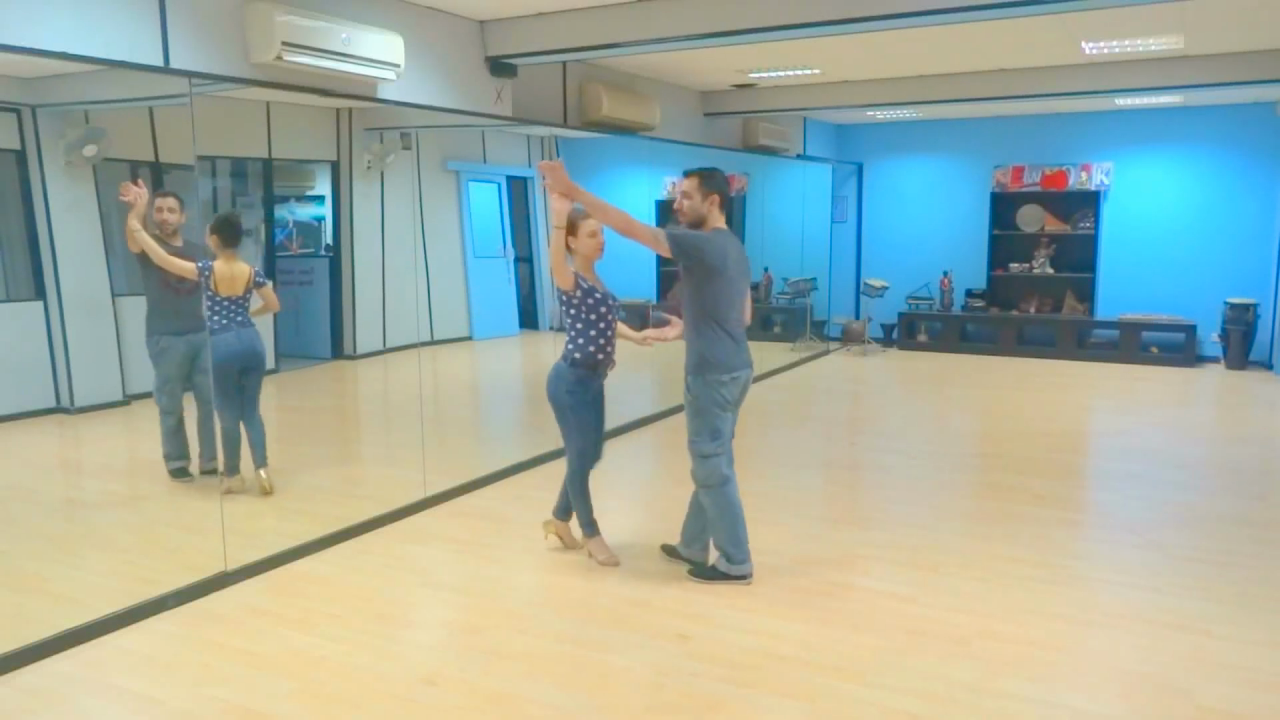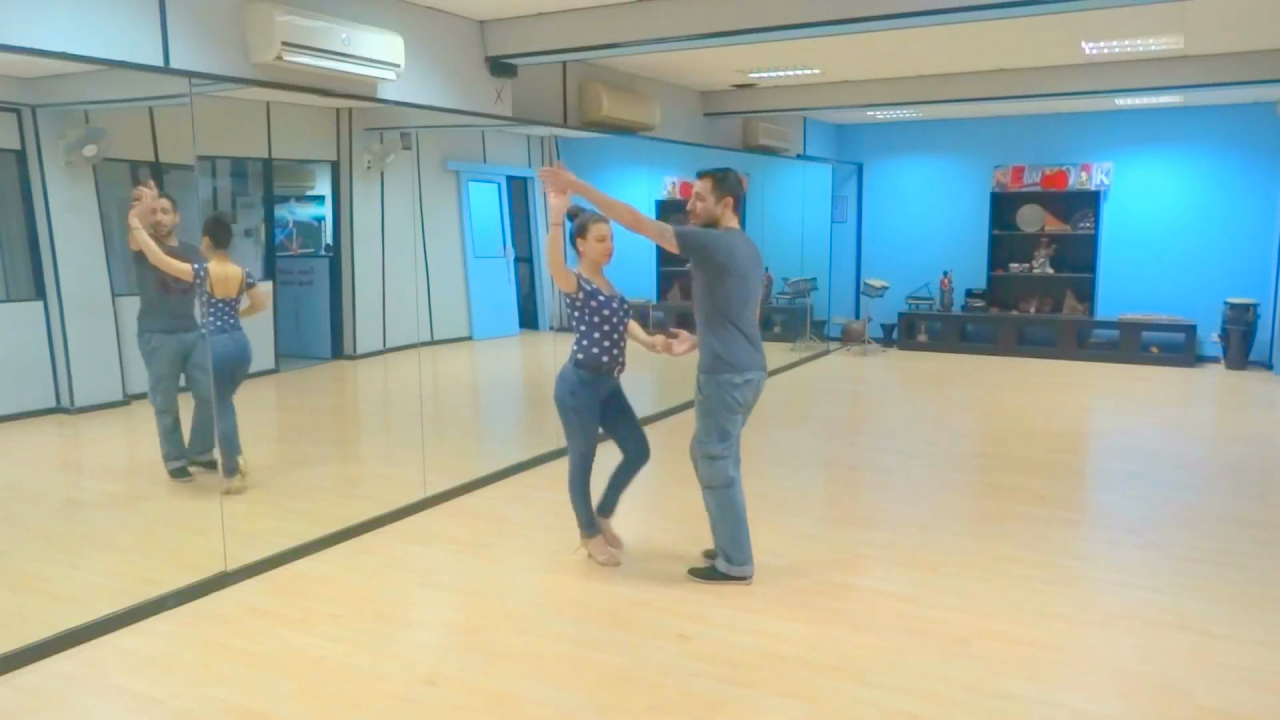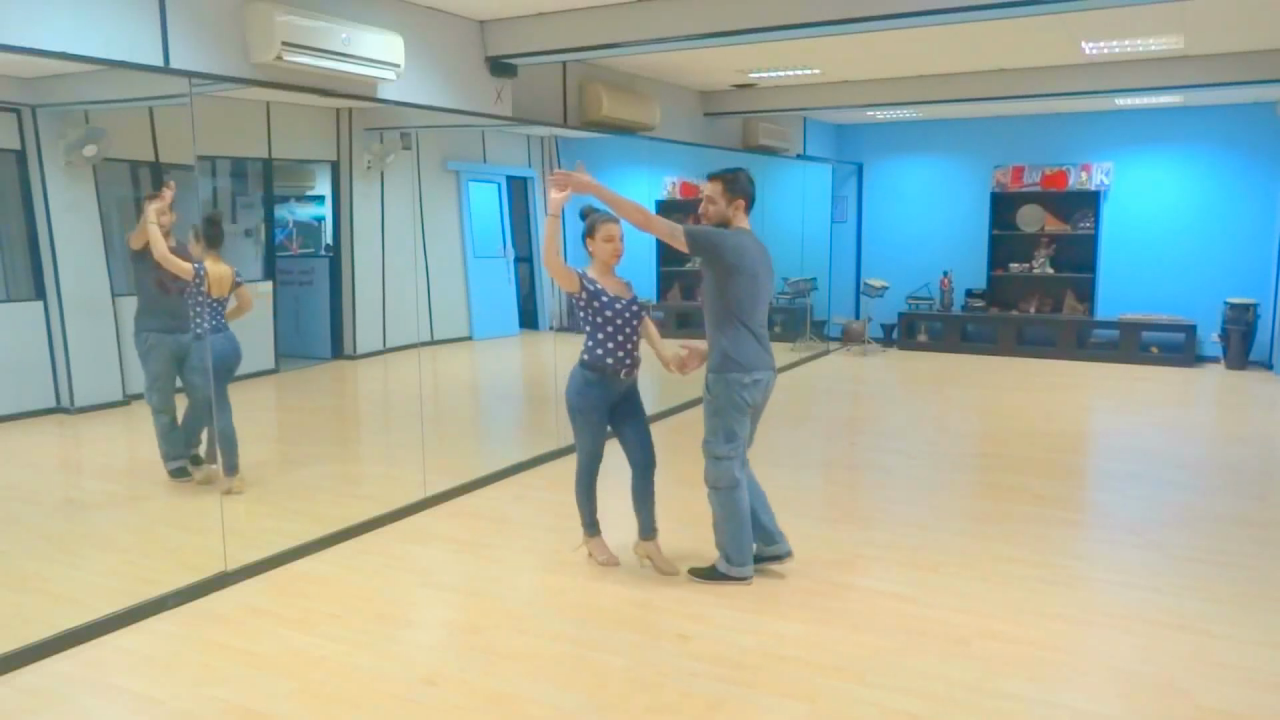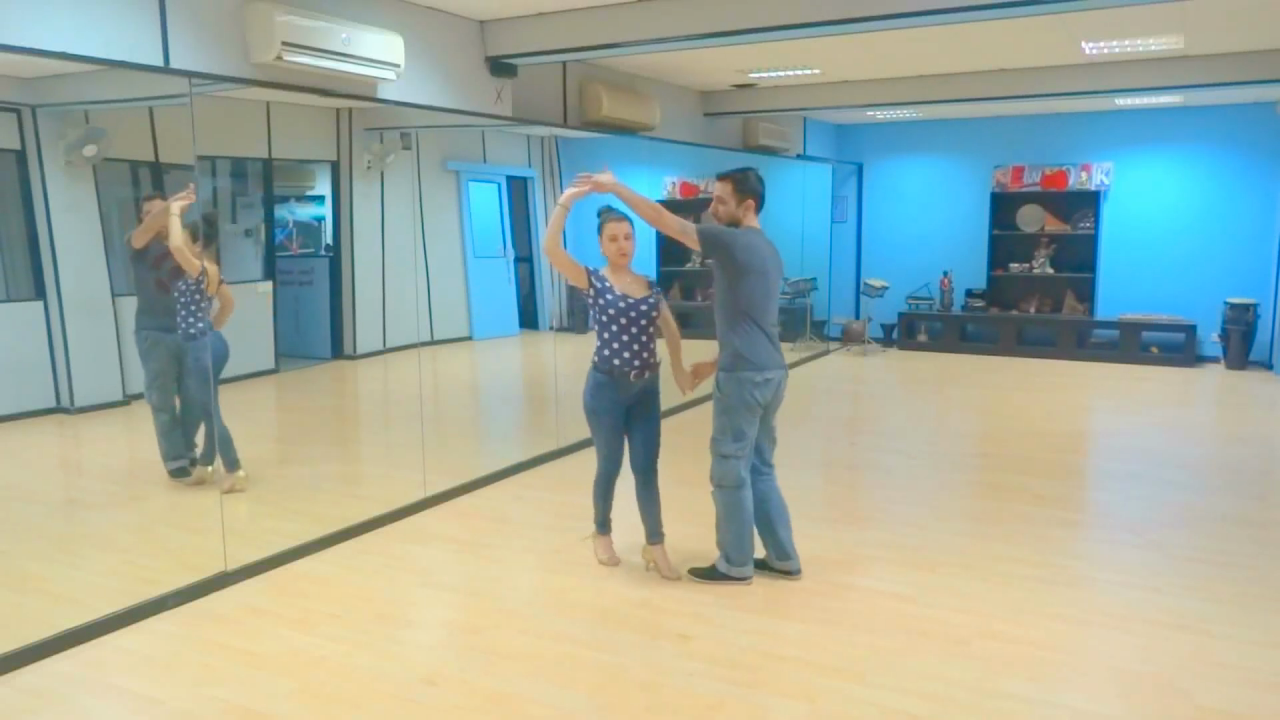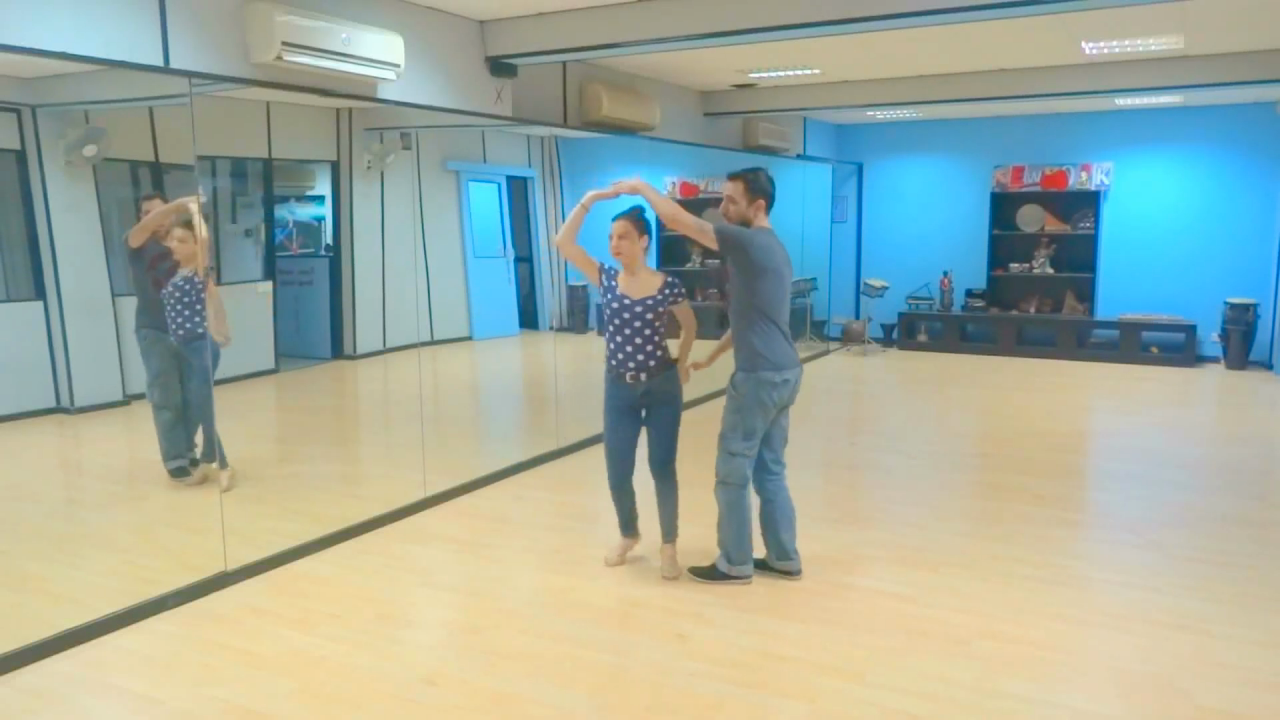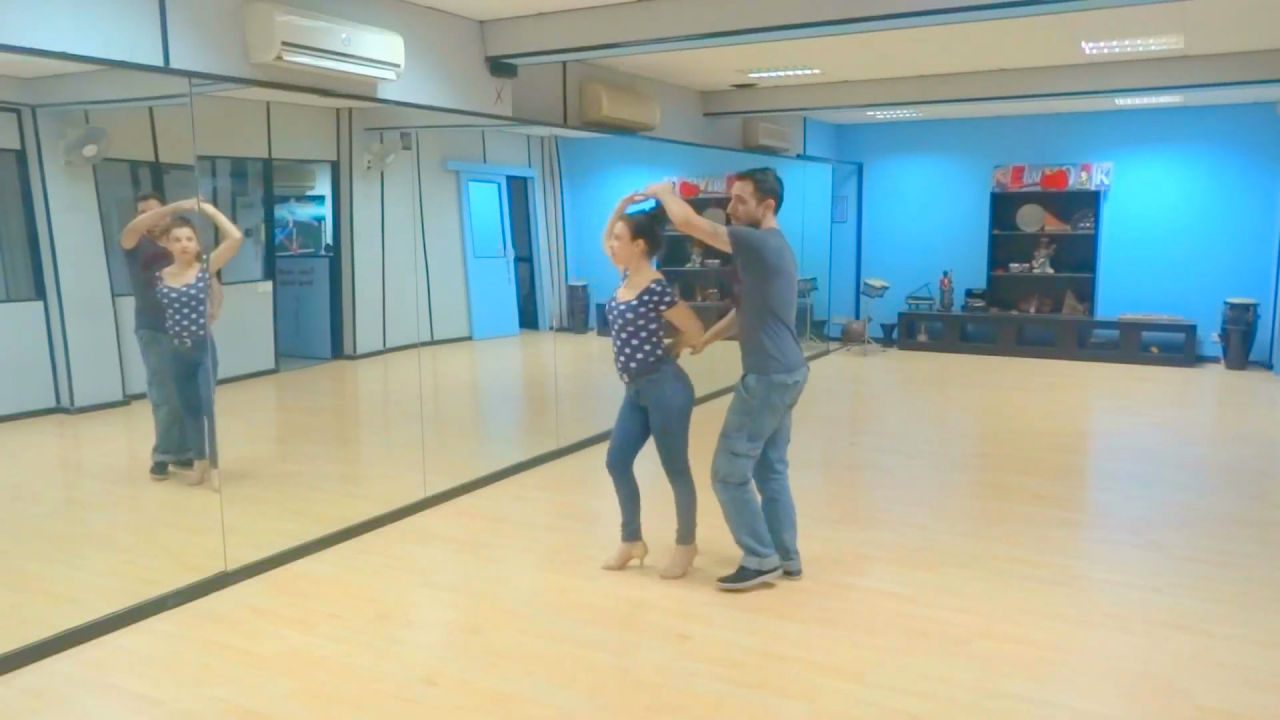
dt=0.2s
person 1, frame 1
left shoulder: (701, 245)
right shoulder: (733, 249)
left elbow: (629, 228)
left wrist: (573, 191)
right wrist: (687, 329)
left hip: (712, 375)
right hip: (733, 369)
left knee: (714, 471)
right knee: (709, 466)
left ankle: (736, 563)
right ankle: (692, 546)
person 1, frame 2
left shoulder: (713, 244)
right shoulder: (748, 250)
left elbow: (637, 223)
left wrist: (576, 187)
right wrist: (698, 341)
left hip: (725, 376)
right hip: (748, 371)
left knee: (719, 471)
right knee: (709, 458)
left ankle: (736, 564)
right ankle: (729, 548)
person 1, frame 3
left shoulder: (721, 243)
right shoulder: (757, 251)
left elbow: (648, 222)
left wrist: (591, 187)
right wrist: (706, 354)
left hip: (733, 377)
right hip: (758, 372)
left knee: (724, 472)
right knee: (733, 464)
left ankle: (735, 564)
right ankle: (771, 543)
person 1, frame 4
left shoulder: (733, 243)
right shoulder: (767, 251)
left elbow: (661, 220)
left wrist: (614, 186)
right wrist: (718, 362)
left hip: (744, 376)
right hip: (770, 373)
left knee: (730, 473)
right knee: (758, 468)
left ankle: (735, 565)
right ankle: (783, 557)
person 1, frame 5
left shoulder: (748, 243)
right shoulder: (771, 248)
left elbow: (678, 220)
left wrist: (642, 187)
right wrist: (711, 355)
left hip: (760, 377)
right hip: (784, 372)
left knee: (733, 473)
right knee: (769, 469)
left ankle: (734, 564)
right ankle: (783, 556)
person 1, frame 6
left shoulder: (758, 243)
right shoulder: (772, 247)
left elbow: (689, 223)
left wrist: (662, 191)
right wrist: (702, 340)
left hip: (768, 378)
right hip: (786, 373)
left knee: (730, 471)
right knee: (771, 469)
left ankle: (760, 559)
right ankle: (785, 556)
person 2, frame 1
left shoulder: (594, 280)
right shoulder: (570, 281)
right elbow: (555, 262)
left wrist: (635, 336)
right wrist: (559, 219)
left hip: (591, 380)
right hip: (571, 381)
left knee: (588, 455)
right knee: (582, 458)
left ankle: (559, 519)
right ankle: (590, 535)
person 2, frame 2
left shoulder: (606, 284)
right shoulder: (575, 285)
left elbow: (622, 321)
right elbow: (555, 263)
left wrist: (648, 340)
right wrist: (557, 216)
left hip: (608, 384)
right hip: (580, 384)
left knee: (638, 452)
right knee: (582, 460)
left ankle: (602, 516)
right ankle: (590, 535)
person 2, frame 3
left shoulder: (626, 286)
right shoulder: (582, 284)
left elbow: (641, 322)
right elbow: (551, 262)
left wrist: (662, 351)
right wrist: (554, 211)
left hip: (625, 387)
right hip: (591, 385)
left knee: (644, 462)
right knee: (590, 463)
left ankle: (647, 542)
right ankle: (592, 536)
person 2, frame 4
left shoulder: (649, 285)
right shoulder: (593, 281)
left elbow: (667, 325)
right elbow: (551, 250)
left wrist: (677, 366)
right wrist: (564, 203)
left hip: (645, 388)
right hip: (606, 387)
left knee: (646, 469)
right knee: (609, 466)
left ankle: (654, 546)
right ankle: (601, 534)
person 2, frame 5
left shoulder: (668, 285)
right shoulder: (606, 278)
left elbow: (689, 324)
right elbow: (563, 242)
left wrist: (681, 361)
right wrist: (589, 201)
left hip: (662, 387)
right hip: (620, 388)
left knee: (663, 467)
right knee: (619, 471)
left ankle: (668, 545)
right ankle: (628, 534)
person 2, frame 6
left shoulder: (657, 288)
right shoulder: (627, 277)
left elbow: (694, 331)
right elbow: (605, 242)
left wrist: (669, 354)
right wrist: (624, 204)
left hip: (663, 387)
right hip: (637, 389)
left knee: (675, 469)
right knee: (616, 462)
left ankle: (686, 544)
right ankle: (631, 541)
person 3, frame 1
left shoulder: (207, 270)
right shoulder: (253, 273)
left elbow: (161, 258)
right elbow: (274, 305)
left wrist: (135, 221)
left hip: (222, 346)
right hip: (251, 342)
left knee: (229, 413)
right knee: (251, 411)
left ankle: (232, 476)
right ankle: (261, 470)
person 3, frame 2
left shoulder: (201, 272)
right shoulder: (243, 274)
left elbow: (158, 259)
right elbow: (260, 305)
left wrist: (136, 220)
left hip: (215, 347)
right hip: (240, 343)
left knee: (222, 411)
right knee: (225, 406)
left ankle: (233, 476)
right ankle: (237, 459)
person 3, frame 3
left shoulder: (199, 272)
right shoulder: (231, 272)
left elbow: (162, 255)
right elbow: (246, 305)
left wrist: (151, 217)
left hip: (209, 347)
right hip: (229, 344)
left knee: (219, 411)
right knee: (214, 407)
left ankle: (233, 476)
right ankle: (212, 462)
person 3, frame 4
left shoulder: (199, 271)
right shoulder: (211, 272)
left elbow: (175, 246)
right elbow: (228, 303)
left wrist: (174, 212)
left hip: (200, 347)
right hip: (210, 342)
left knee: (208, 411)
right knee: (203, 408)
left ankle: (234, 471)
right ankle: (205, 464)
person 3, frame 5
left shoulder: (198, 270)
right shoulder: (183, 272)
left elbow: (204, 239)
left wrist: (193, 211)
right wrist: (220, 330)
left hip: (200, 348)
right hip: (188, 348)
left knee: (201, 410)
right knee: (197, 408)
left ankle: (221, 465)
right ankle: (209, 462)
person 3, frame 6
left shoulder: (206, 268)
right shoulder: (160, 277)
left elbow: (236, 237)
left wrist: (208, 210)
left hip: (203, 350)
right hip: (178, 353)
left knee: (209, 407)
right knee: (188, 409)
left ankle: (211, 466)
right ankle: (200, 461)
person 4, frame 1
left shoulder: (198, 251)
right shoulder: (147, 246)
right elbow: (131, 236)
right wrist: (139, 209)
left hip: (199, 335)
right hip: (165, 338)
left knee: (209, 400)
right knee: (171, 404)
left ankle: (209, 462)
right ankle: (176, 462)
person 4, frame 2
left shoulder: (191, 252)
right shoulder: (143, 247)
right elbow: (135, 233)
right wrist: (144, 209)
left hip: (192, 333)
right hip: (157, 336)
left knee: (209, 394)
right knee: (165, 403)
left ankle: (200, 452)
right ankle: (175, 461)
person 4, frame 3
left shoulder: (187, 252)
right shoulder: (140, 246)
right elbow: (142, 229)
right wrist: (151, 208)
left hip: (187, 334)
right hip: (153, 336)
left knee: (204, 395)
right knee: (162, 402)
left ankle: (188, 446)
right ankle: (174, 460)
person 4, frame 4
right shoulder: (139, 244)
right elbow: (150, 225)
right wrist: (171, 204)
right hip: (154, 335)
right knee: (163, 402)
left ankle: (186, 451)
right ankle: (175, 461)
person 4, frame 5
right shoulder: (137, 244)
right elbow: (147, 225)
right wrist: (180, 204)
right hip: (154, 333)
right knee: (166, 400)
left ankle: (186, 452)
right ankle: (175, 461)
person 4, frame 6
right shoulder: (134, 245)
left elbow: (211, 283)
right elbow: (134, 227)
left wrist: (214, 308)
right wrist: (175, 207)
right hip: (153, 332)
right knee: (164, 396)
left ankle: (183, 452)
right ankle: (162, 456)
